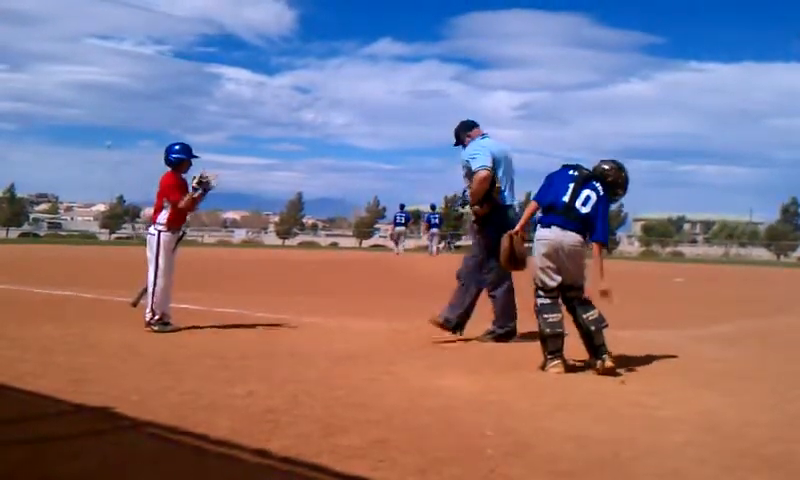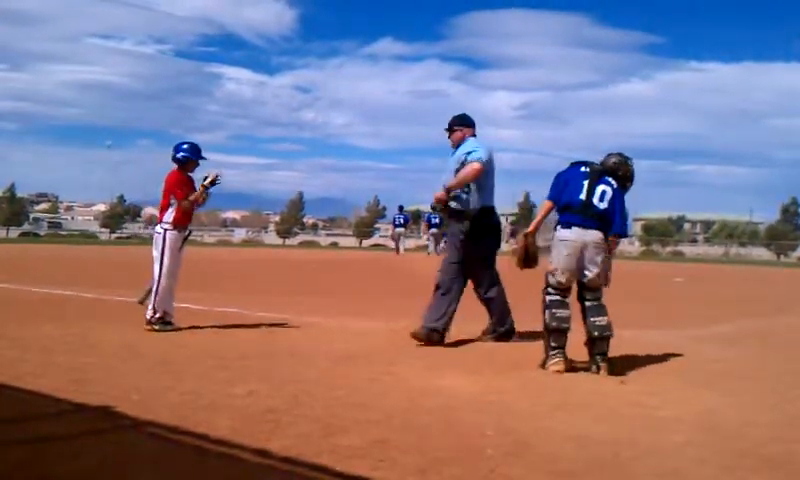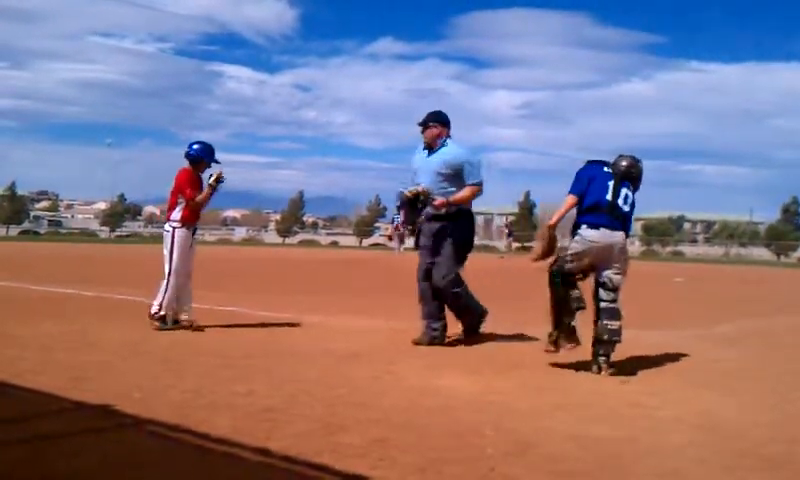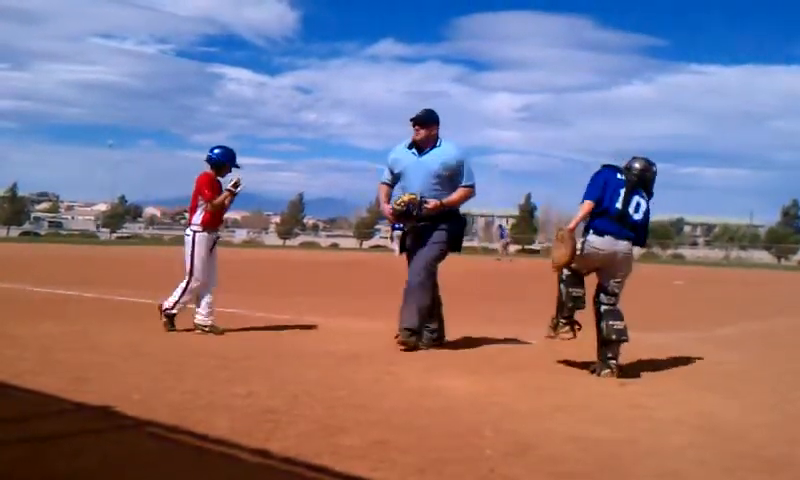
dt=0.3s
person 1, frame 1
left shoulder: (476, 149)
right shoulder: (500, 147)
left elbow: (483, 175)
left wrist: (474, 202)
right wrist: (480, 201)
left hip: (493, 216)
right hip: (504, 214)
left knee: (496, 275)
right knee: (470, 270)
left ankle: (504, 329)
right ankle: (453, 319)
person 1, frame 2
left shoulder: (473, 148)
right shoulder: (461, 152)
left elbow: (475, 169)
left wrist: (445, 190)
right wrist: (445, 198)
left hip: (477, 224)
right hip: (461, 224)
left knee: (485, 278)
right knee: (448, 277)
left ankle: (503, 329)
right ankle: (434, 329)
person 1, frame 3
left shoulder: (458, 154)
right shoulder: (420, 154)
left elbow: (476, 187)
right elbow: (418, 186)
left wrist: (449, 201)
left hip: (453, 224)
right hip: (428, 223)
left knee: (445, 278)
right knee: (426, 278)
left ankle: (474, 317)
right ankle: (434, 331)
person 1, frame 4
left shoulder: (452, 154)
right shoulder: (398, 153)
left elbow: (468, 189)
right elbow: (386, 182)
left wrist: (441, 204)
right wrist: (385, 204)
left hip: (440, 224)
right hip: (412, 225)
left knee: (419, 274)
right knee: (423, 278)
left ankle: (410, 331)
right ankle: (433, 333)
person 2, frame 1
left shoulder: (564, 172)
right shoulder: (601, 196)
left elbow: (537, 201)
right elbow: (597, 241)
left wrist: (520, 226)
right wrist: (600, 278)
left hip: (546, 234)
right hip: (574, 240)
left knee: (546, 295)
right knee: (576, 296)
left ankle: (554, 358)
right ankle: (601, 355)
person 2, frame 2
left shoulder: (574, 170)
right shoulder: (615, 190)
left elbow: (552, 200)
right elbow: (616, 234)
left wrist: (534, 226)
right wrist: (607, 267)
left hip: (567, 233)
right hip: (596, 237)
left knee: (556, 292)
right knee: (592, 297)
left ankle: (555, 355)
right ankle: (599, 359)
person 2, frame 3
left shoulder: (592, 169)
right shoulder: (629, 191)
left elbow: (575, 195)
left wrist: (555, 219)
right wrist: (592, 265)
left hip: (590, 233)
right hip: (618, 239)
left knee: (560, 272)
right knee: (608, 298)
left ankle: (564, 333)
right ankle: (602, 359)
person 2, frame 4
left shoulder: (607, 174)
right shoulder: (643, 200)
left elbow: (590, 201)
right elbow: (639, 239)
left wrist: (572, 225)
right wrist: (599, 266)
left hip: (597, 240)
right hip: (623, 249)
left knee: (570, 268)
right knee: (608, 301)
left ankle: (564, 321)
right ankle: (608, 362)
person 3, frame 1
left shoulder: (181, 181)
right shoulder: (169, 179)
left elbow: (190, 207)
right elbow: (182, 206)
left wrist: (202, 191)
right wrist: (195, 188)
left hip: (172, 233)
right hip: (161, 233)
left knee: (166, 277)
right knee: (158, 276)
left ankle: (162, 317)
right ankle: (153, 318)
person 3, frame 2
left shoulder: (188, 179)
right shoulder: (175, 177)
left elbow: (199, 203)
right elbow: (187, 205)
left wrist: (207, 185)
right wrist: (204, 186)
left hip: (180, 232)
right hip: (168, 232)
left knee: (172, 276)
right knee: (163, 275)
left ankle: (164, 317)
right ankle: (153, 317)
person 3, frame 3
left shoulder: (196, 178)
right shoulder: (185, 175)
left elbow: (201, 205)
right elbow: (195, 204)
left wrist: (213, 185)
right wrist: (211, 185)
left hip: (188, 230)
right hip: (177, 230)
left knee: (185, 275)
right knee: (173, 274)
left ankle: (181, 315)
right ankle: (157, 313)
person 3, frame 4
left shoulder: (216, 183)
right shoulder: (205, 179)
left elbow: (220, 210)
right elbow: (211, 207)
left wrist: (232, 194)
right wrist: (229, 190)
left hip: (211, 235)
right hip: (198, 234)
left knee: (209, 279)
right knee: (195, 278)
left ankle: (204, 321)
right ankle: (168, 310)
